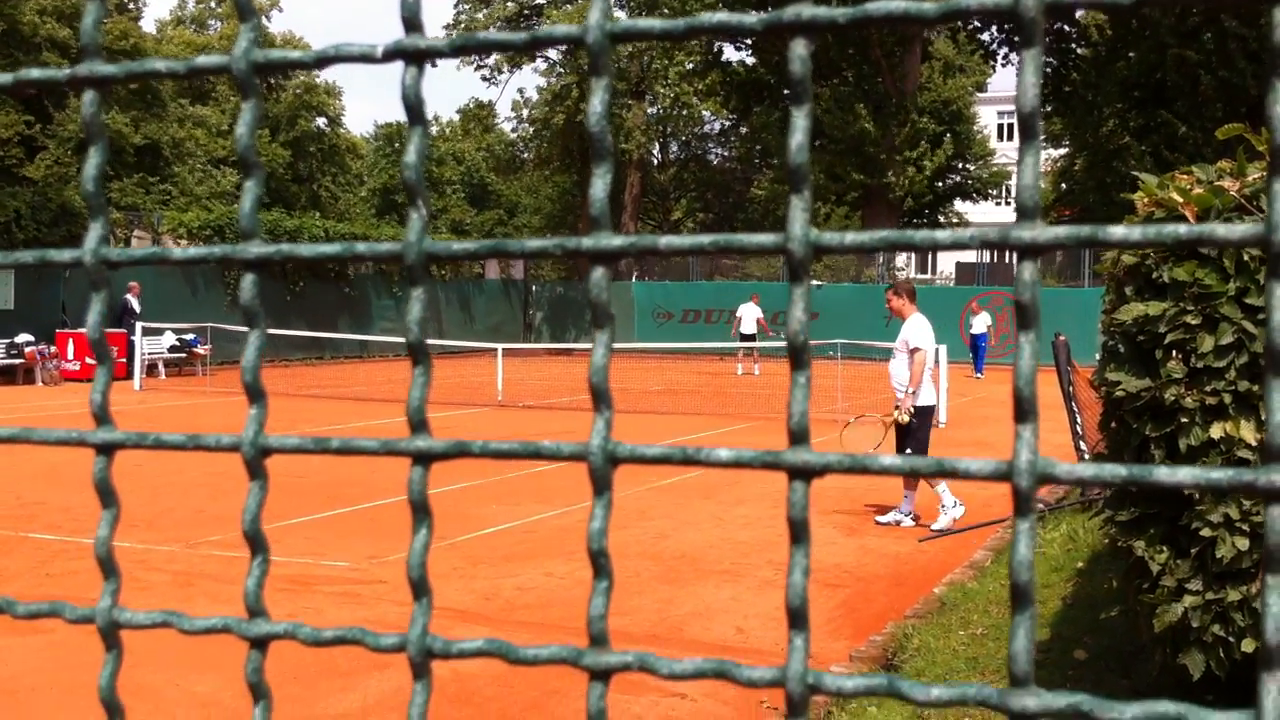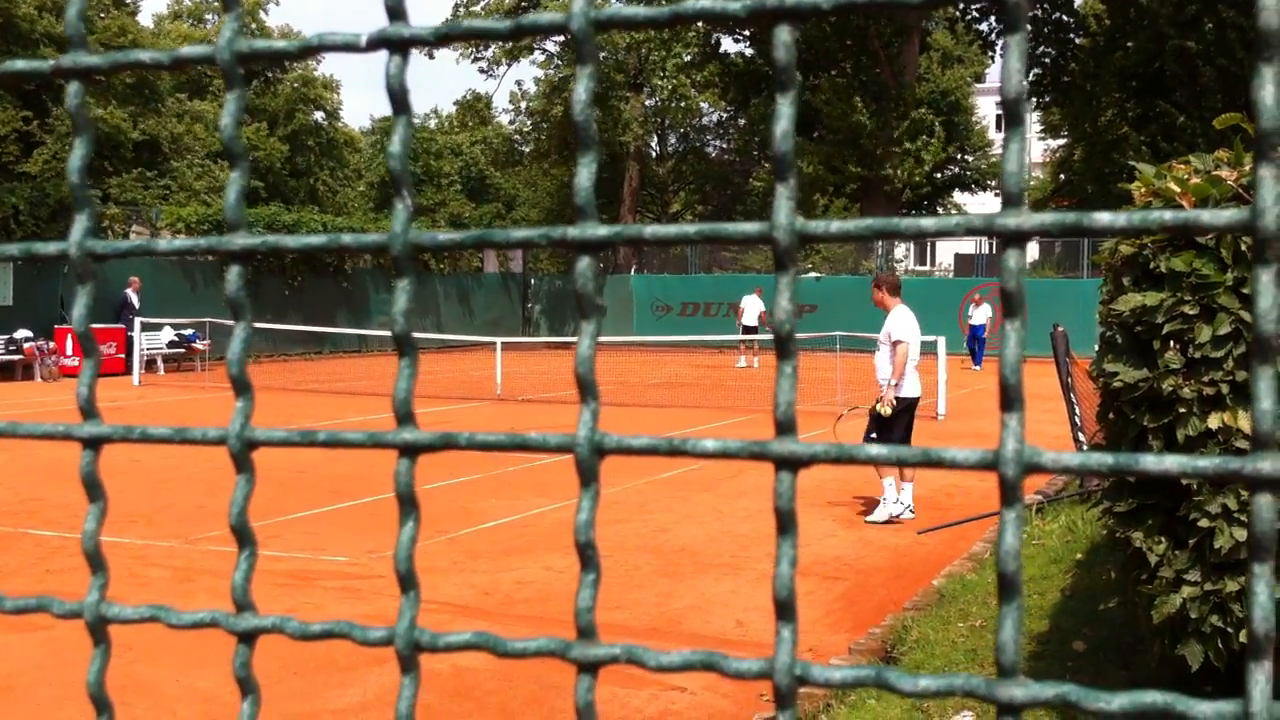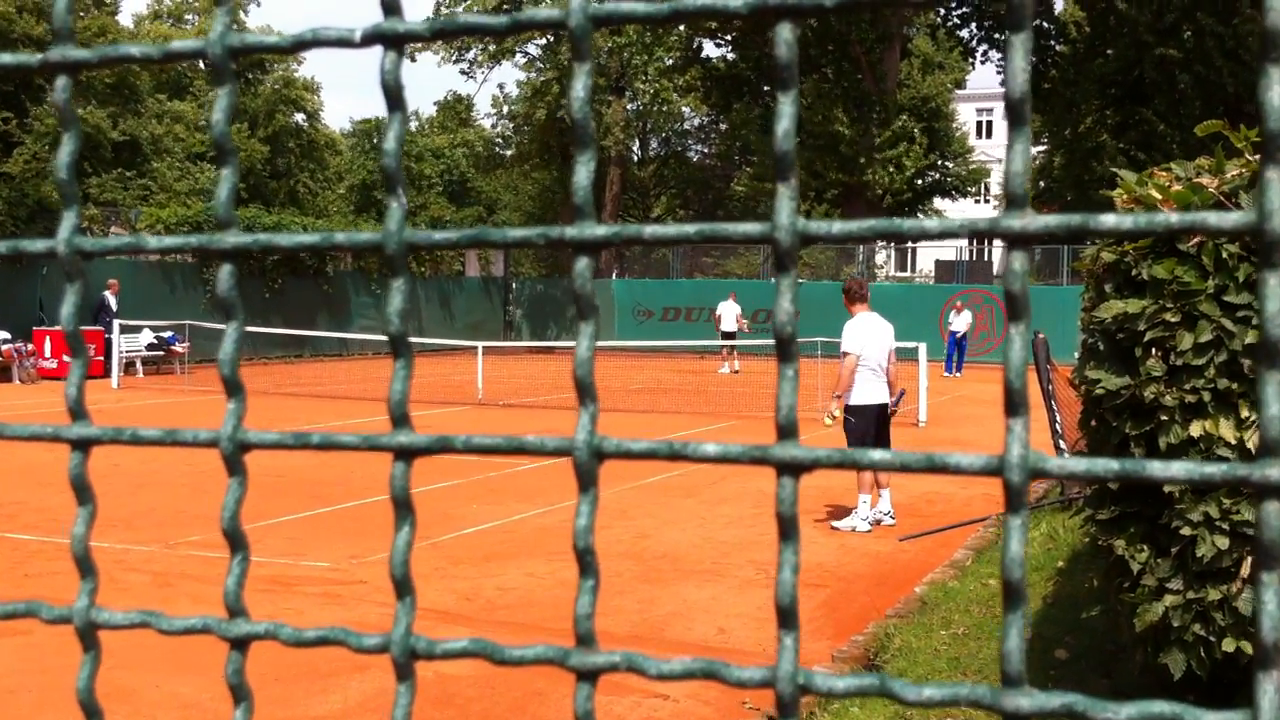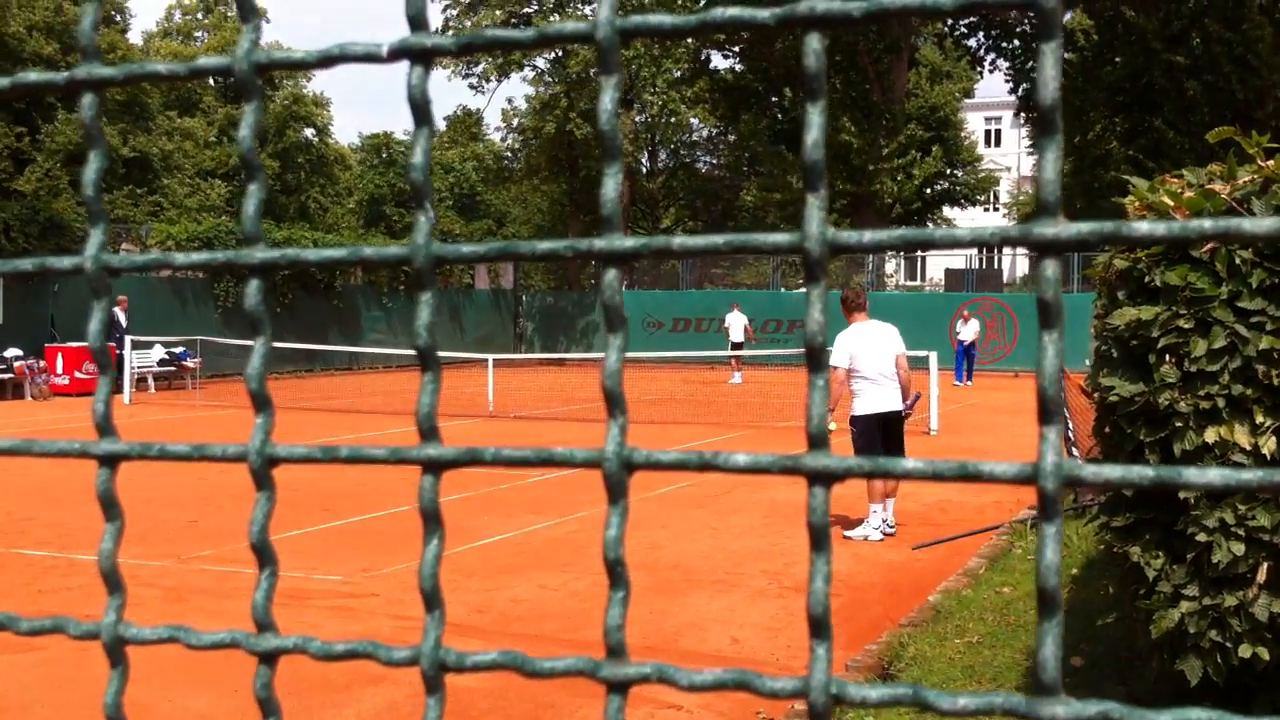
dt=0.4s
person 1, frame 1
left shoulder: (916, 324)
right shoulder: (911, 325)
left elbow: (920, 361)
left wrist: (909, 395)
left hip: (917, 402)
right hip: (910, 402)
left knee: (914, 457)
right knee: (909, 458)
left ankle: (950, 503)
right ankle: (906, 511)
person 1, frame 2
left shoulder: (898, 317)
right shoulder: (903, 315)
left elbow: (902, 353)
left wrist: (891, 387)
left hip: (898, 392)
right hip: (908, 392)
left knee: (876, 444)
right knee: (902, 448)
left ankle: (891, 499)
right ankle: (905, 502)
person 1, frame 3
left shoulder: (854, 326)
right shoulder: (885, 325)
left elbow: (848, 367)
right elbow: (892, 366)
left wrist: (836, 398)
right wrist: (892, 397)
left hip: (860, 401)
right hip: (881, 400)
left ankle: (862, 516)
right ankle: (885, 510)
person 1, frame 4
left shoulder: (845, 338)
right shoulder: (890, 330)
left elbow: (839, 379)
right elbow: (904, 370)
left wrist: (830, 411)
right wrist: (907, 401)
left hip: (866, 410)
right hip: (893, 407)
left ankle: (874, 525)
right ankle: (888, 519)
